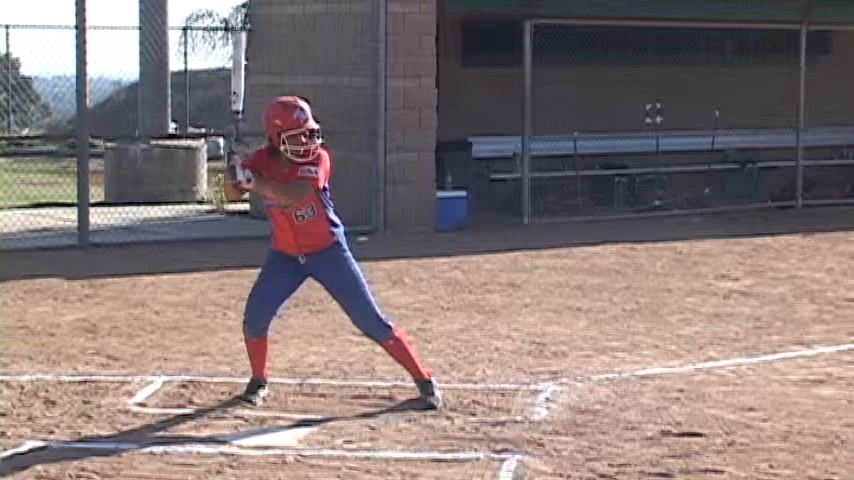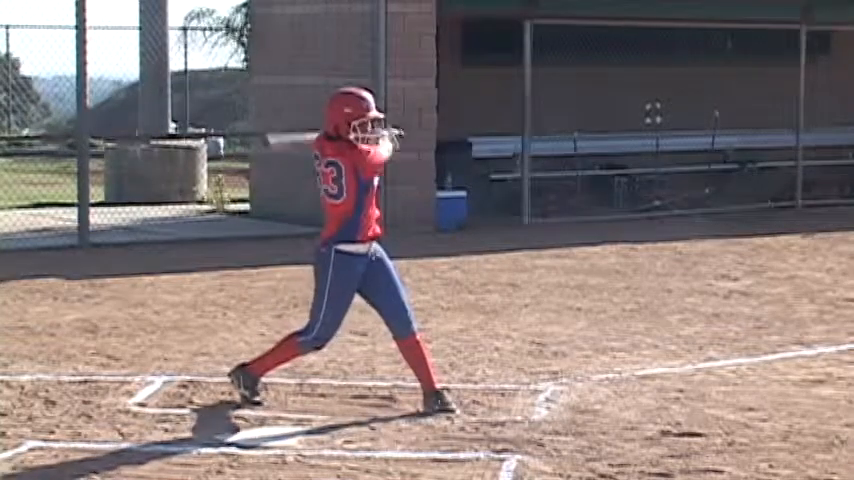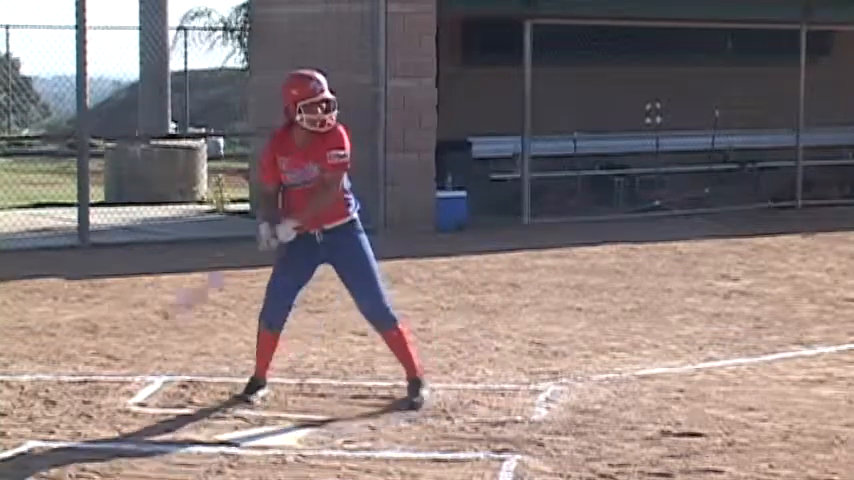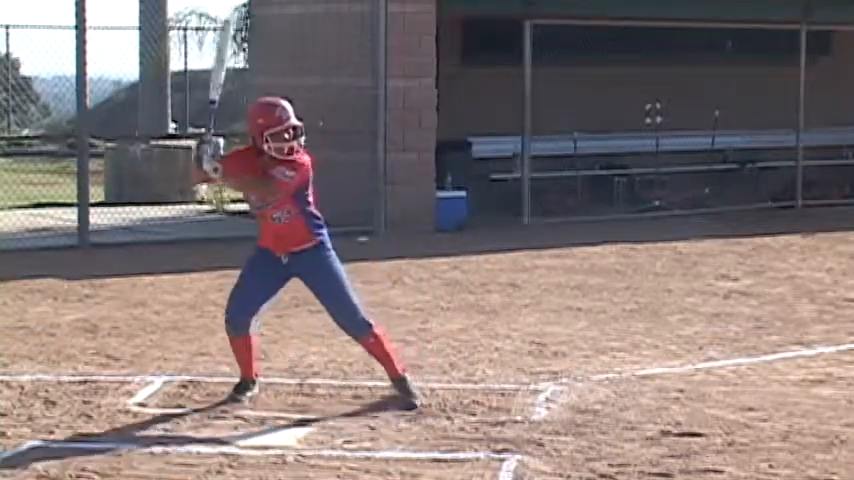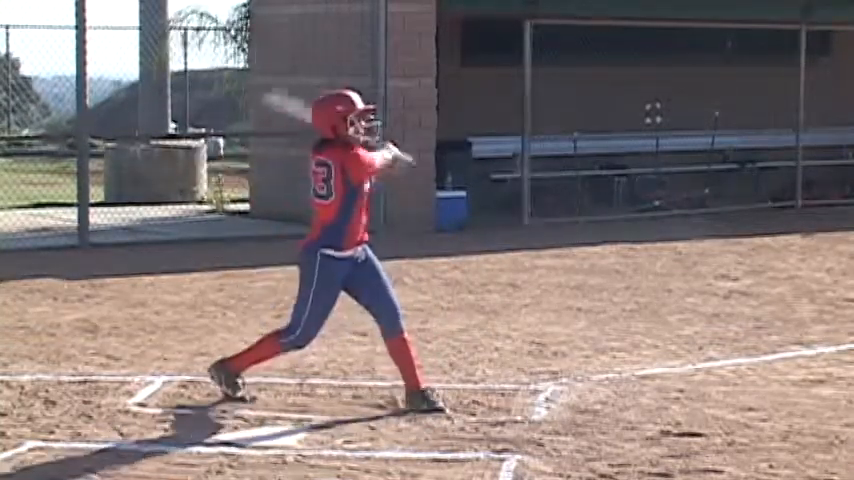
dt=1s
person 1, frame 1
left shoulder: (319, 158)
right shoulder: (262, 159)
left elbow: (295, 195)
right elbow: (232, 194)
left wrist: (255, 182)
right wrist: (234, 175)
left hip: (328, 250)
right hip: (285, 254)
left knee: (371, 319)
right knee: (255, 317)
left ankle: (423, 380)
right ankle: (259, 381)
person 1, frame 2
left shoulder: (325, 146)
right shoulder: (357, 156)
right elbow: (382, 151)
right wrist: (387, 139)
left hip: (368, 251)
right hip: (341, 257)
left knee: (403, 322)
right knee: (317, 335)
left ankle: (432, 392)
right ankle: (249, 374)
person 1, frame 3
left shoulder: (335, 135)
right shoulder: (277, 144)
left elbow: (331, 189)
right elbow: (270, 193)
left wrist: (294, 222)
right wrist: (269, 222)
left hip: (343, 230)
right hip: (299, 236)
left knee: (376, 306)
right knee: (274, 307)
left ankle: (414, 378)
right ankle: (259, 379)
person 1, frame 4
left shoulder: (299, 163)
right shoulder: (246, 159)
left elbow: (263, 192)
right elbow: (200, 177)
left wrist: (218, 171)
right wrist: (206, 158)
left hip: (311, 250)
right hip: (271, 253)
left knee: (352, 318)
right knee: (237, 314)
left ankle: (399, 377)
right ankle: (249, 378)
person 1, frame 5
left shoulder: (327, 153)
right shoulder: (351, 158)
right elbow: (382, 160)
right wrist: (392, 153)
left hip: (355, 252)
right hip: (326, 258)
left knee: (390, 316)
right knee: (299, 335)
left ankle: (416, 390)
right ankle: (229, 368)
